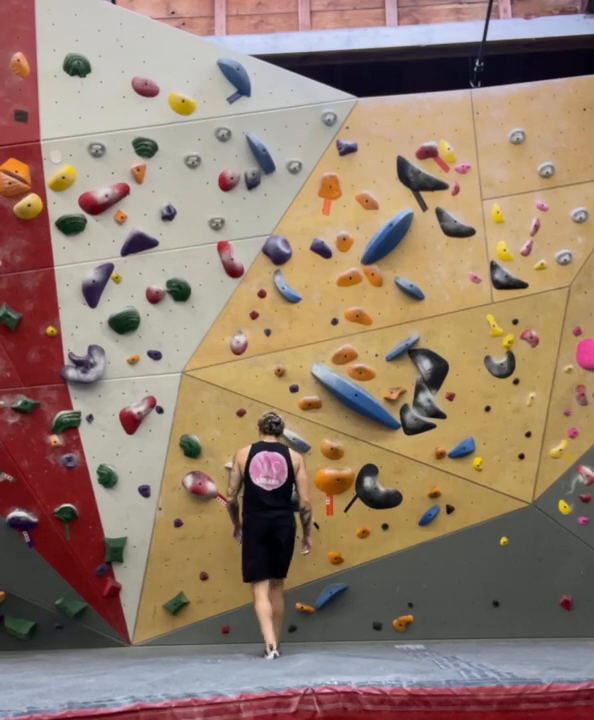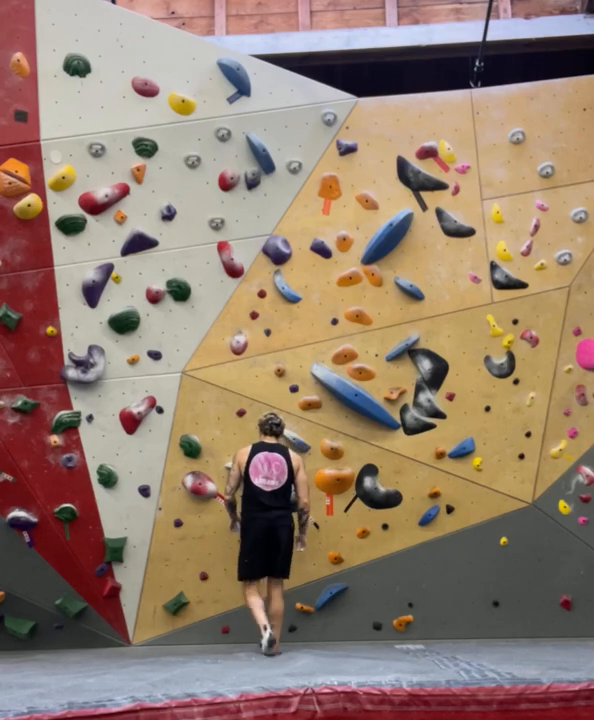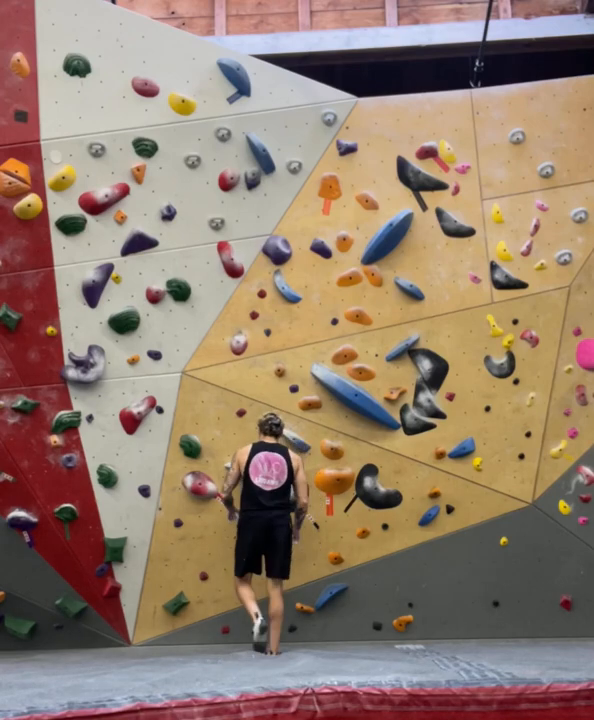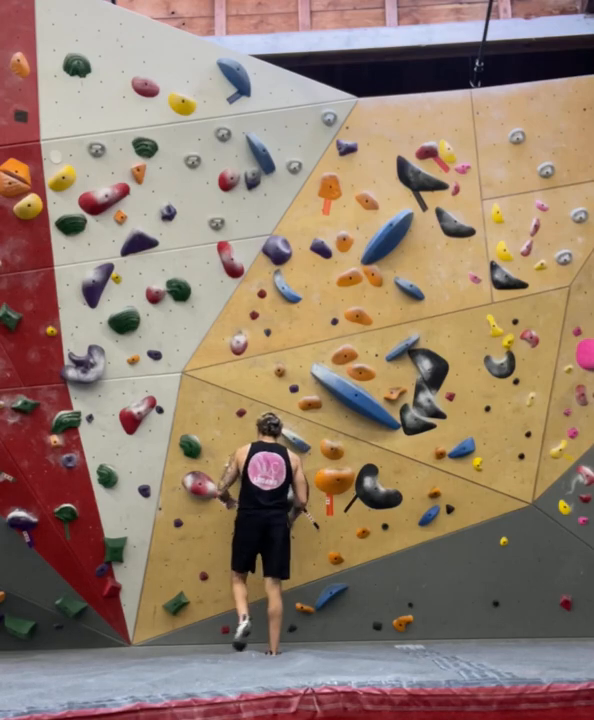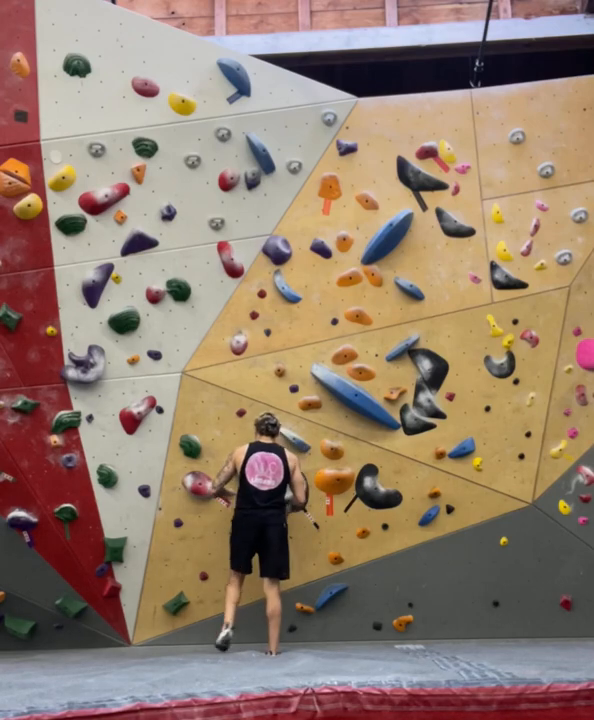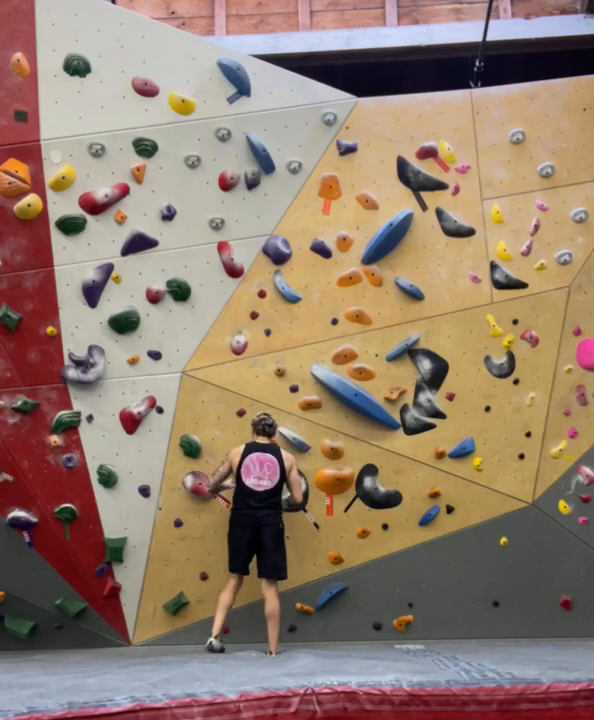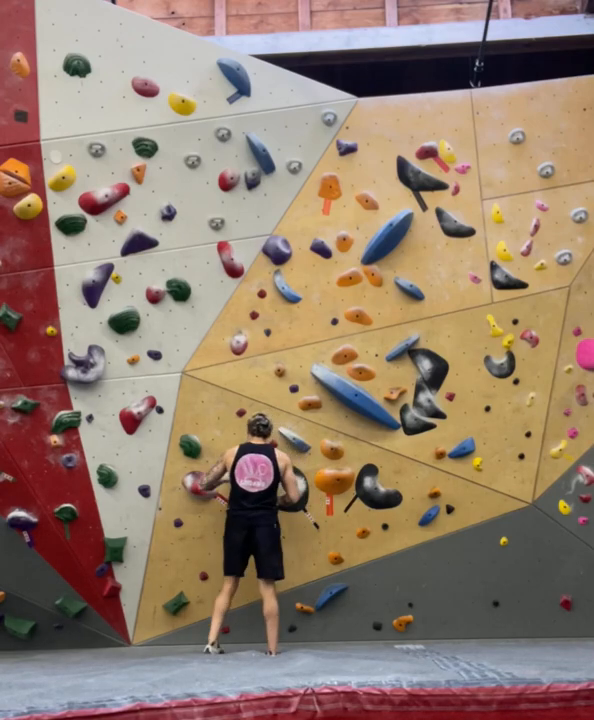
dt=0.1s
person 1, frame 1
left shoulder: (243, 454)
right shoulder: (294, 457)
left elbow: (231, 497)
right elbow: (305, 502)
left wrist: (237, 524)
right wrist: (306, 534)
left hip: (255, 525)
right hip: (283, 525)
left knee: (260, 591)
right knee: (277, 587)
left ankle: (270, 647)
right ankle: (274, 645)
person 1, frame 2
left shoulder: (243, 454)
right shoulder: (294, 458)
left elbow: (228, 495)
right elbow: (304, 502)
left wrist: (235, 518)
right wrist: (302, 532)
left hip: (254, 525)
right hip: (282, 525)
left knee: (251, 588)
right knee: (276, 587)
left ankle: (265, 628)
right ankle: (274, 647)
person 1, frame 3
left shoulder: (244, 453)
right shoulder: (293, 458)
left elbow: (225, 493)
right elbow: (303, 501)
left wrist: (232, 509)
right wrist: (296, 526)
left hip: (251, 523)
right hip: (280, 525)
left knee: (242, 581)
right knee: (275, 588)
left ankle: (256, 617)
right ankle: (274, 649)
person 1, frame 4
left shoulder: (242, 452)
right shoulder: (292, 458)
left elbow: (221, 490)
right elbow: (302, 499)
left wrist: (231, 502)
right wrist: (289, 518)
left hip: (248, 522)
right hip: (277, 524)
left knee: (238, 577)
right knee: (273, 587)
left ankle: (243, 618)
right ankle: (273, 650)
person 1, frame 5
left shoulder: (241, 452)
right shoulder: (290, 457)
left elbow: (216, 487)
right elbow: (300, 499)
left hip: (245, 522)
right hip: (274, 524)
left knee: (236, 577)
right knee: (272, 588)
left ankle: (227, 626)
right ankle: (273, 649)
person 1, frame 6
left shoulder: (237, 453)
right shoulder: (286, 458)
left elbow: (211, 486)
right elbow: (297, 498)
left wrist: (228, 485)
left hip: (241, 523)
right hip: (271, 524)
left knee: (234, 581)
right knee: (269, 588)
left ankle: (215, 636)
right ankle: (273, 650)
person 1, frame 7
left shoulder: (232, 453)
right shoulder: (281, 457)
left elbow: (205, 484)
right elbow: (293, 497)
left wrist: (223, 479)
left hip: (237, 524)
right hip: (266, 525)
left knee: (229, 586)
right knee: (268, 589)
left ankle: (212, 642)
right ankle: (272, 649)
